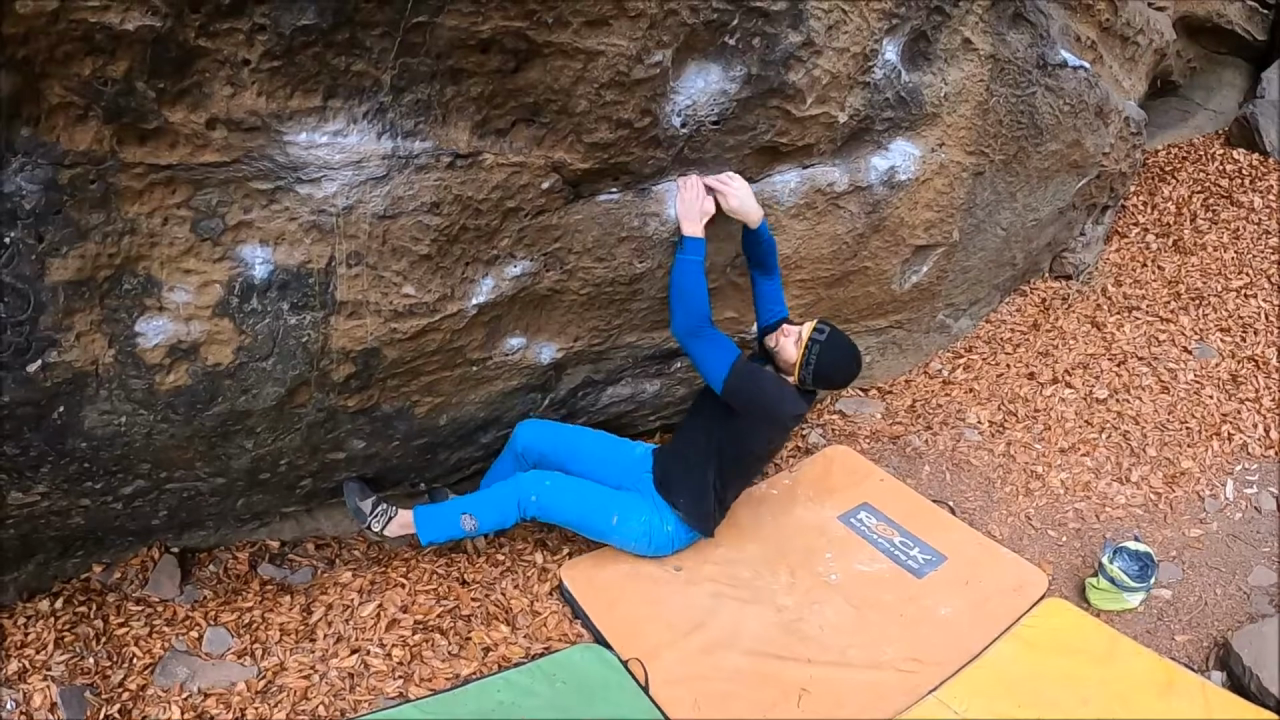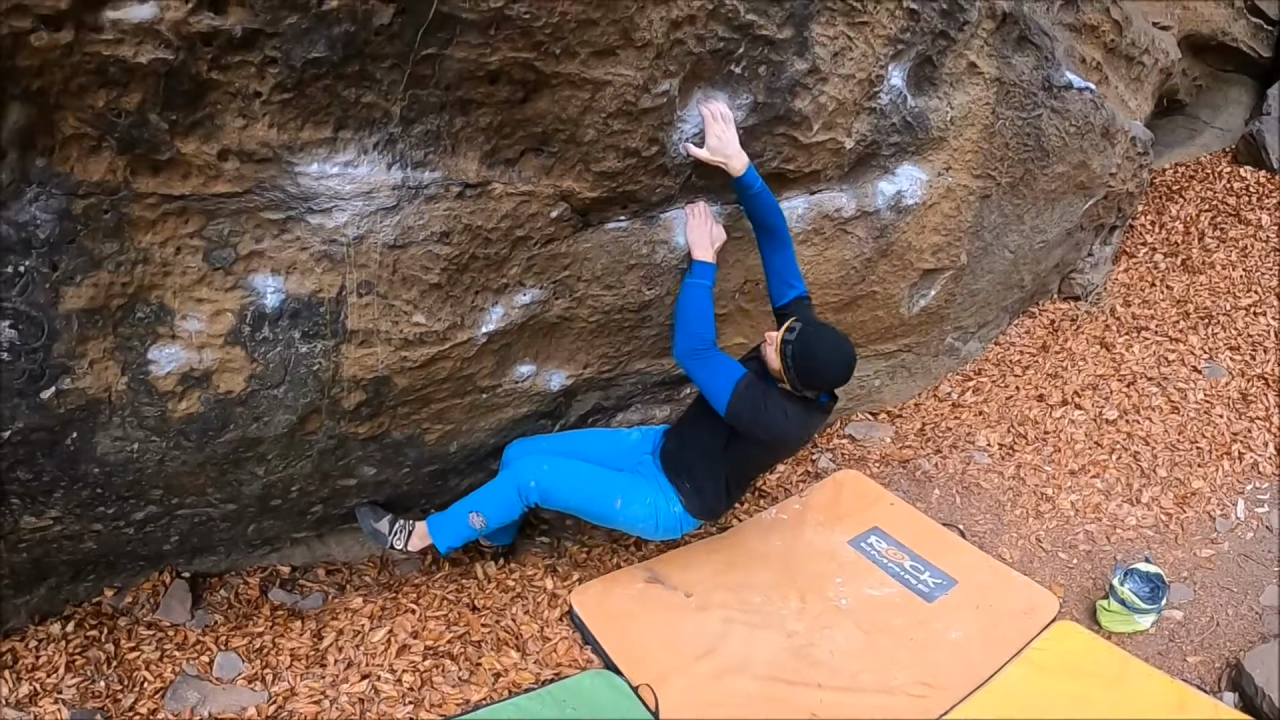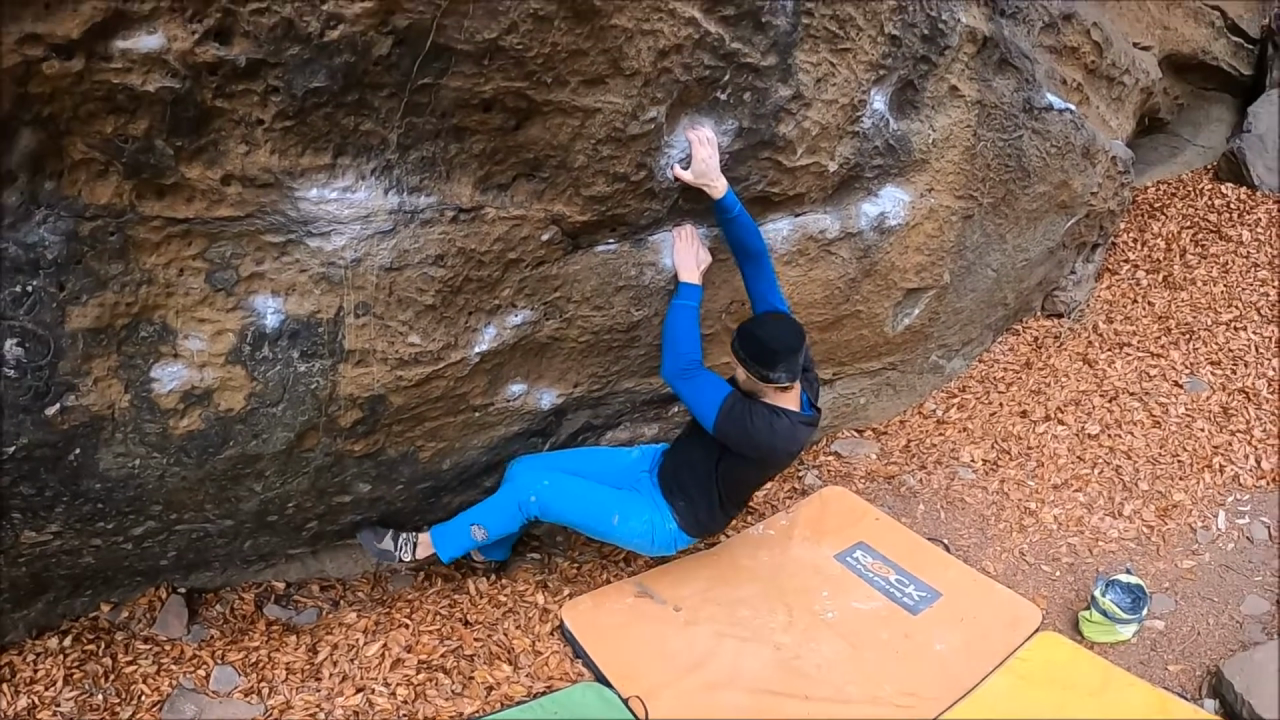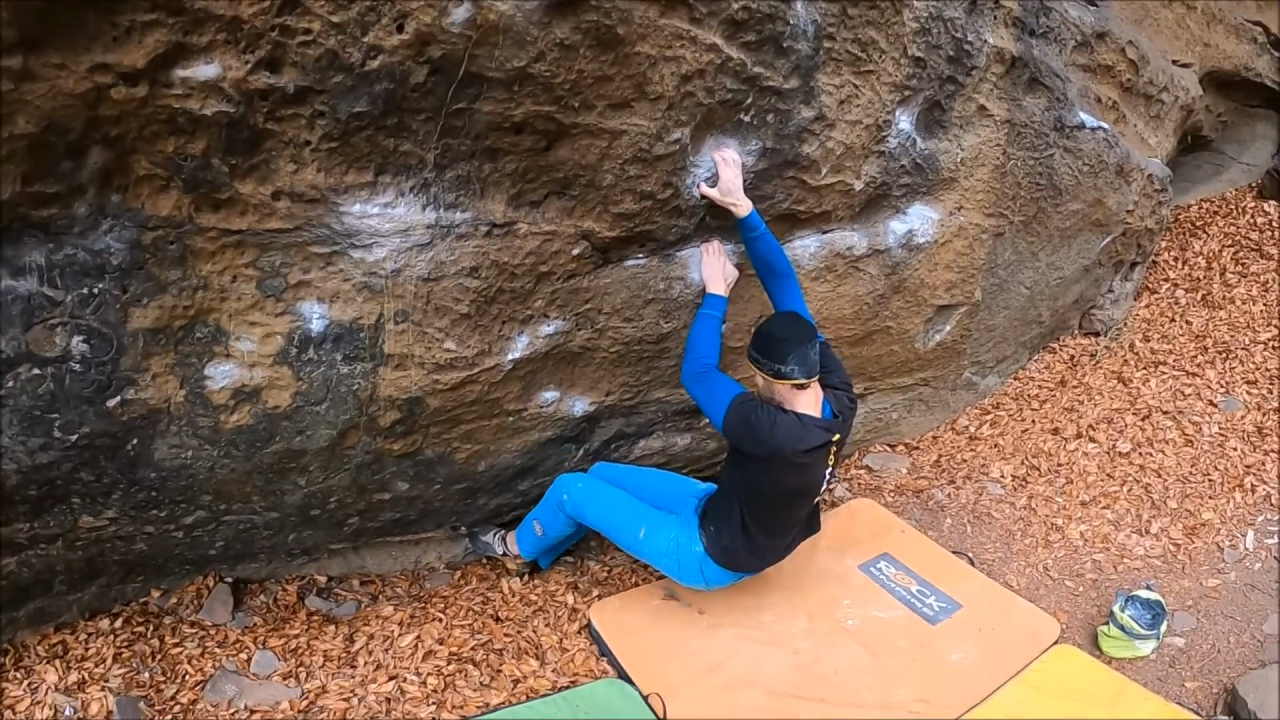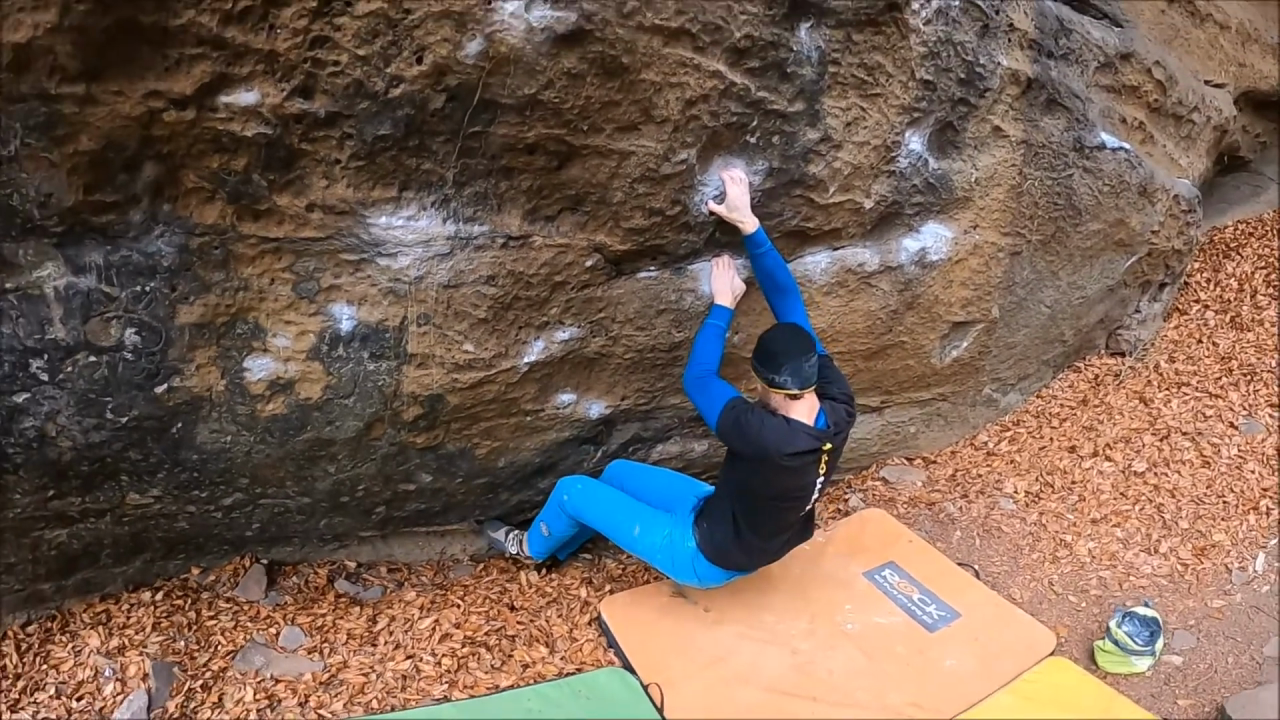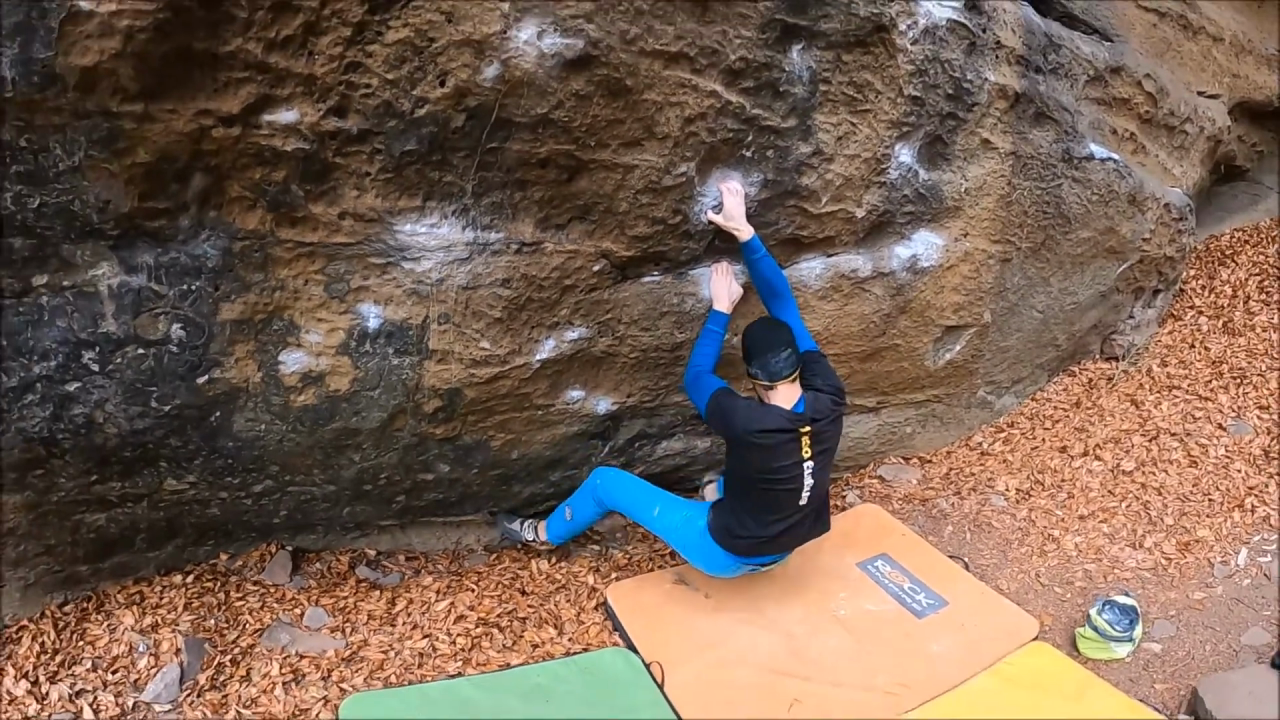
dt=0.7s
person 1, frame 1
left shoulder: (773, 402)
right shoulder: (778, 359)
left elbow: (691, 328)
right elbow: (765, 273)
left wrist: (692, 228)
right wrist: (753, 218)
left hip: (668, 520)
right hip: (657, 468)
left knee: (529, 490)
right knee: (527, 436)
left ankle: (408, 522)
right ankle: (478, 512)
person 1, frame 2
left shoulder: (780, 419)
right shoulder: (803, 333)
left elbow: (692, 350)
right elbow: (776, 240)
left wrist: (702, 257)
right wrist: (737, 162)
left hip: (671, 503)
right hip: (663, 448)
left knee: (530, 475)
right knee: (519, 453)
left ankle: (423, 536)
right ankle: (496, 536)
person 1, frame 3
left shoulder: (767, 432)
right shoulder: (794, 365)
left elbow: (681, 371)
right elbow: (759, 266)
left wrist: (689, 279)
right wrist: (717, 187)
left hip: (669, 521)
right hip: (664, 467)
left knee: (532, 489)
right knee: (523, 469)
left ankle: (424, 546)
right ankle: (489, 550)
person 1, frame 4
left shoulder: (777, 434)
right shoulder: (837, 394)
left elbow: (697, 374)
right elbow: (787, 290)
left wrist: (716, 291)
right wrist: (742, 208)
left hip: (713, 558)
right hip: (728, 514)
left knee: (571, 489)
right knee: (601, 475)
left ankle: (518, 547)
right ankle: (540, 556)
person 1, frame 5
left shoulder: (772, 440)
right shoulder: (838, 406)
left elbow: (698, 380)
right elbow: (790, 307)
left wrist: (723, 303)
right wrist: (748, 224)
left hip: (709, 559)
right hip: (738, 526)
left knee: (572, 491)
right knee: (617, 473)
left ankle: (531, 548)
right ankle: (558, 547)
person 1, frame 6
left shoulder: (750, 423)
right shoulder: (828, 398)
left elbow: (696, 377)
right elbow: (784, 306)
left wrist: (721, 307)
right wrist: (744, 232)
left hip: (726, 554)
right hip: (783, 549)
left knee: (606, 482)
left ankle: (546, 533)
